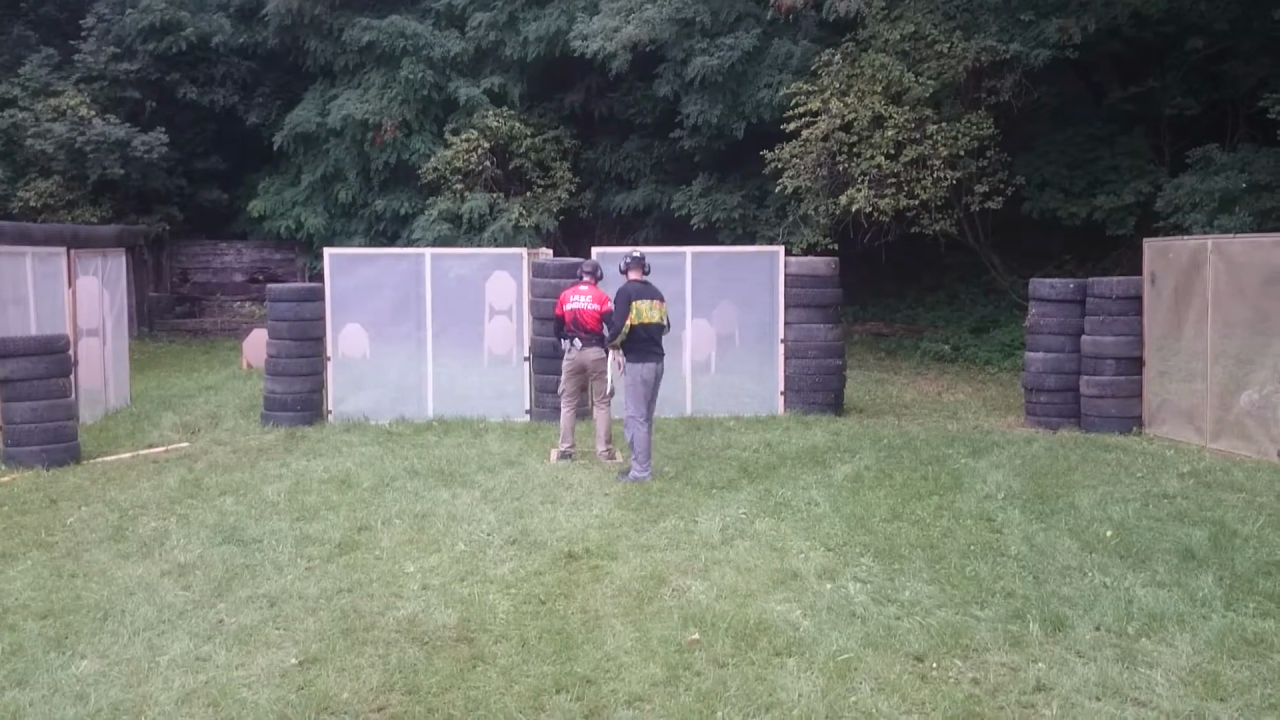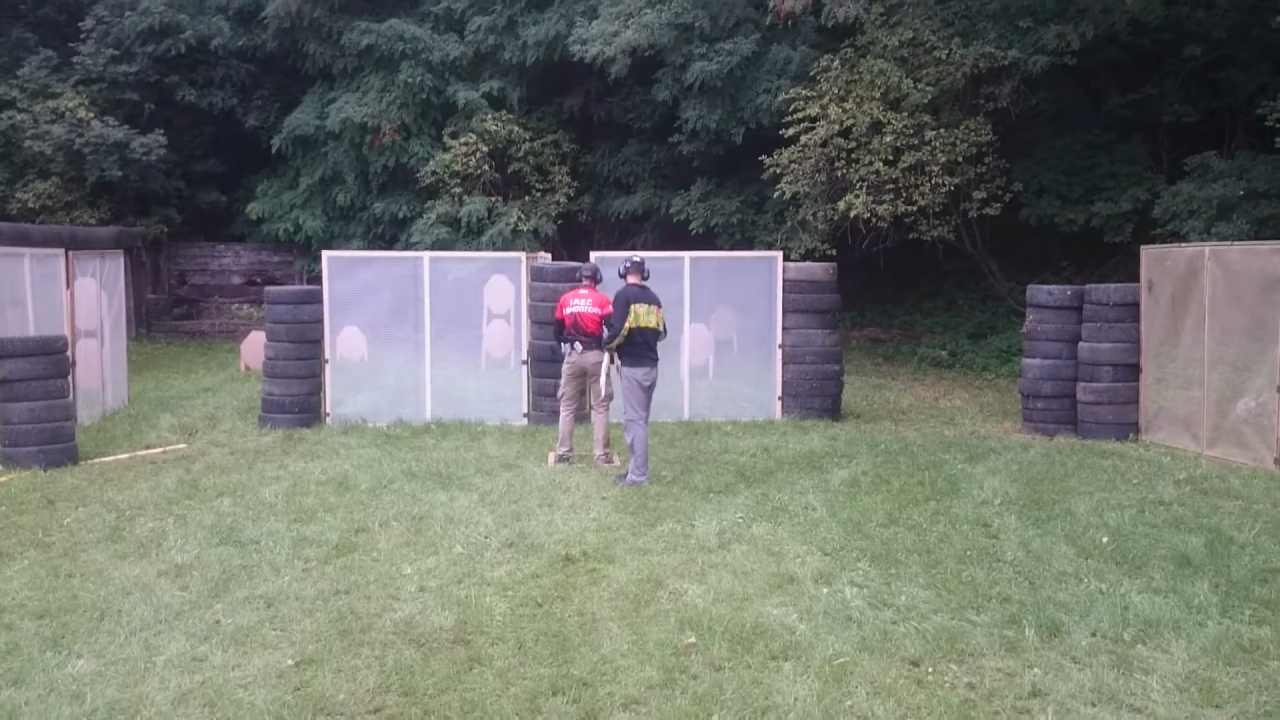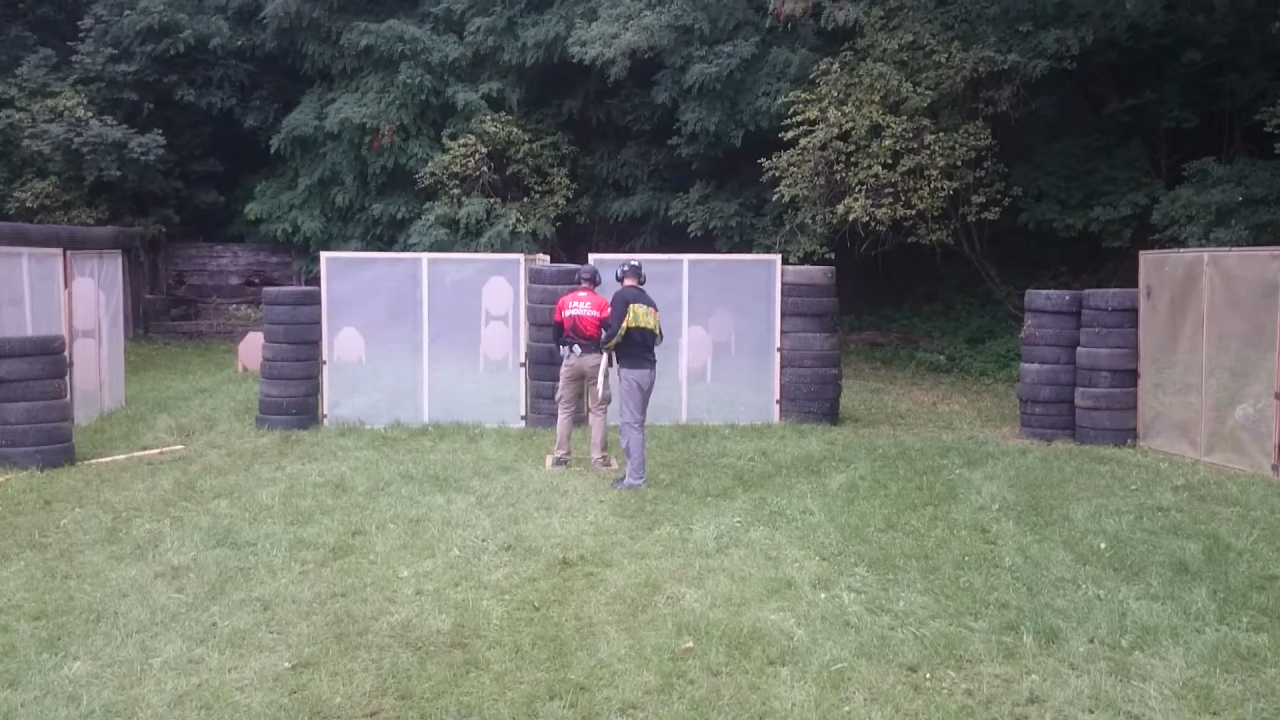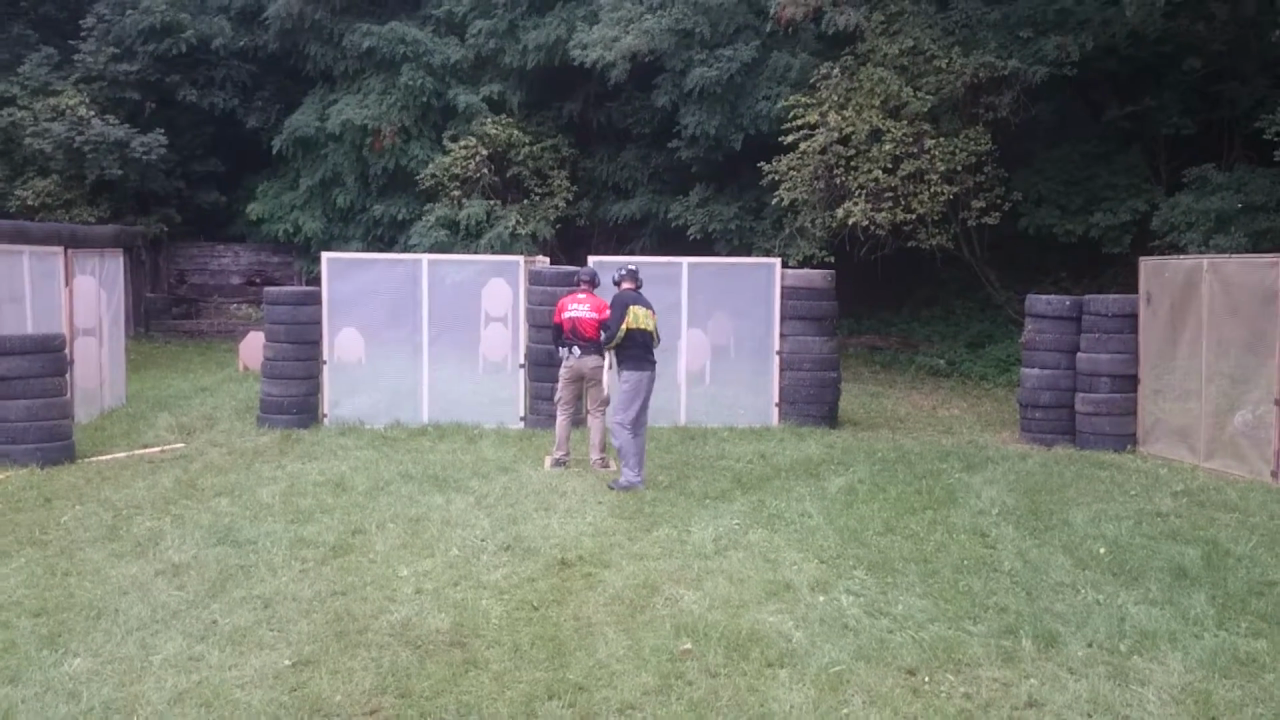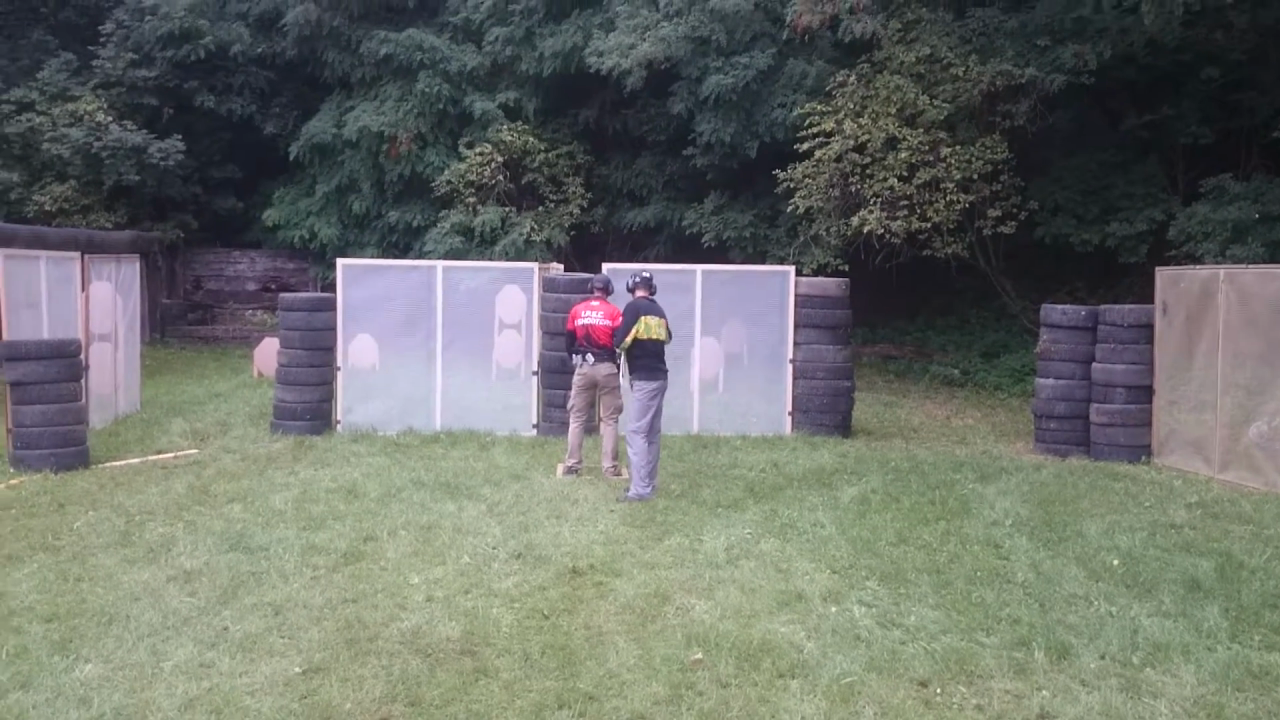
dt=0.2s
person 1, frame 1
left shoulder: (626, 291)
right shoulder: (656, 293)
left elbow: (620, 327)
right elbow: (665, 326)
left wrist: (612, 344)
left hip: (637, 361)
right hip: (656, 360)
left knee: (635, 417)
right knee: (646, 416)
left ankle: (640, 471)
right ankle: (641, 465)
person 1, frame 2
left shoulder: (624, 295)
right shoulder: (654, 298)
left elbow: (618, 329)
right elbow: (661, 332)
left wrist: (608, 345)
left hip: (633, 365)
right hip: (651, 365)
left knee: (634, 420)
right knee: (640, 419)
left ankle: (638, 475)
right ankle: (638, 470)
person 1, frame 3
left shoulder: (622, 296)
right shoulder: (649, 301)
left elbow: (616, 329)
right elbow: (658, 337)
left wrist: (606, 345)
left hip: (631, 367)
right hip: (648, 367)
left knee: (629, 423)
right knee: (637, 422)
left ankle: (636, 478)
right ankle: (635, 474)
person 1, frame 4
left shoulder: (621, 298)
right shoulder: (645, 303)
left elbow: (615, 331)
right elbow: (655, 339)
left wrist: (607, 345)
left hip: (632, 369)
right hip: (648, 368)
left knee: (621, 423)
right knee: (638, 424)
left ankle: (631, 476)
right ankle: (635, 474)
person 1, frame 5
left shoulder: (634, 306)
right shoulder: (659, 310)
left elbow: (621, 340)
left wrist: (619, 346)
left hip: (644, 379)
right hip: (659, 377)
left knee: (636, 432)
right knee: (652, 433)
left ankle: (640, 489)
right ankle: (648, 484)
person 2, frame 1
left shoulder: (565, 296)
right shoulder: (601, 296)
left elbow: (557, 327)
left hip: (572, 352)
right hip: (596, 352)
left knee: (568, 403)
right knee: (602, 403)
left ankle: (565, 450)
right ankle: (605, 450)
person 2, frame 2
left shoulder: (565, 299)
right shoulder: (602, 300)
left elbow: (558, 331)
left hip: (573, 356)
right hip: (596, 356)
left knee: (567, 406)
right knee: (600, 406)
left ankle: (563, 454)
right ankle: (602, 454)
person 2, frame 3
left shoulder: (564, 301)
right shoulder: (601, 302)
left elbow: (556, 333)
left hip: (571, 358)
right hip: (595, 359)
left knee: (565, 409)
right knee: (598, 409)
left ankle: (561, 456)
right ankle: (600, 457)
person 2, frame 4
left shoulder: (563, 303)
right shoulder: (600, 305)
left elbow: (556, 334)
right wrist: (606, 352)
left hip: (570, 360)
right hip: (594, 360)
left knee: (564, 410)
right knee: (597, 411)
left ankle: (560, 457)
right ankle: (598, 459)
person 2, frame 5
left shoulder: (577, 310)
right shoulder: (614, 312)
left elbow: (569, 341)
right wrist: (619, 361)
left hip: (583, 367)
right hip: (607, 368)
left knee: (577, 418)
right knee: (609, 419)
left ankle: (572, 465)
right ankle: (610, 467)
